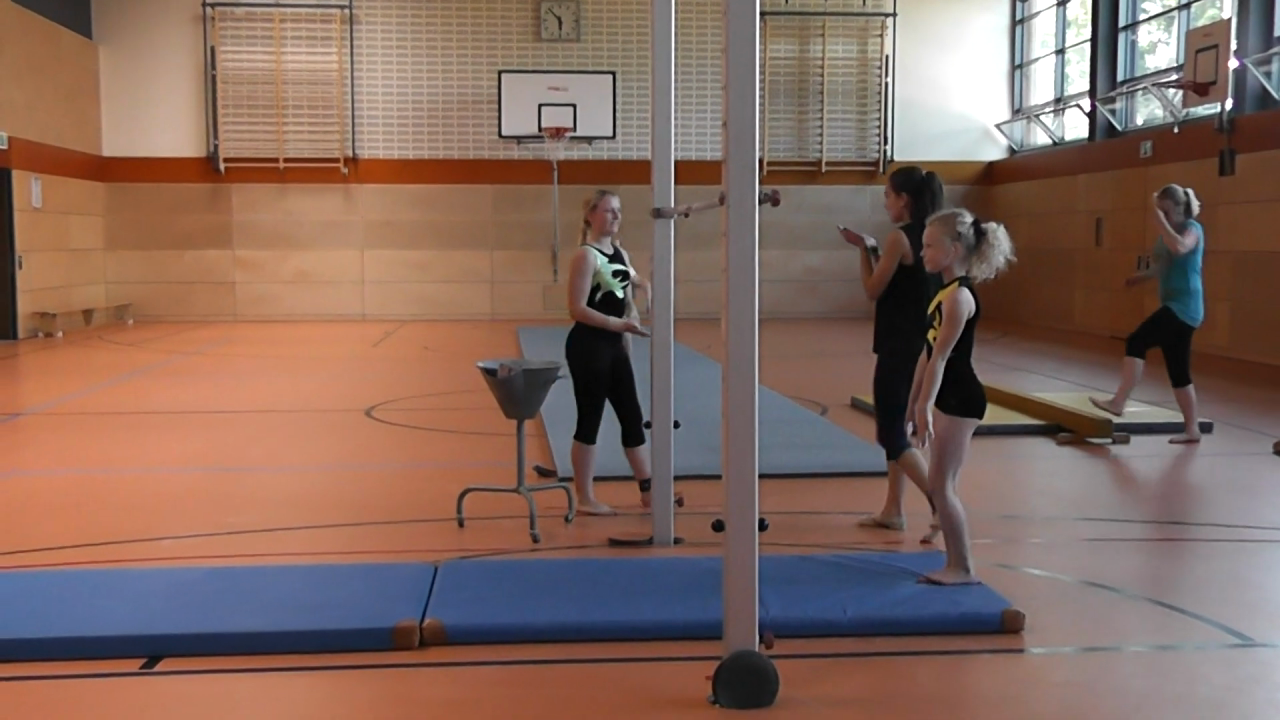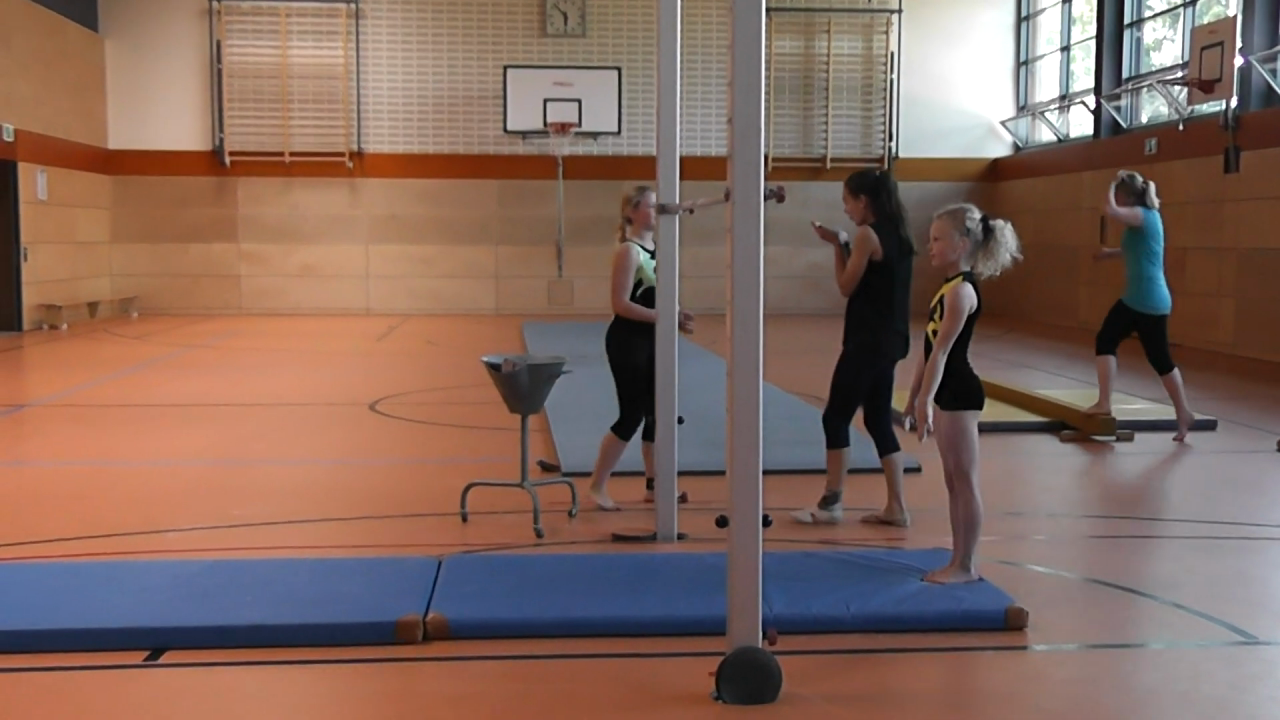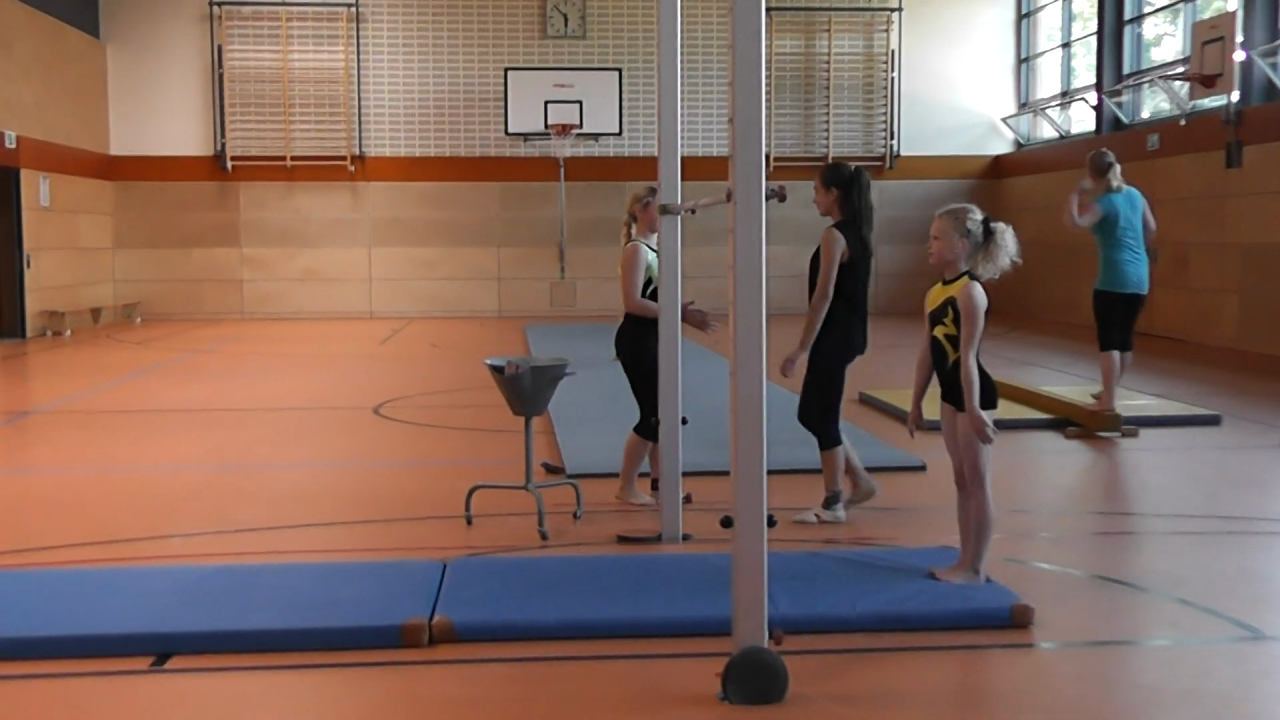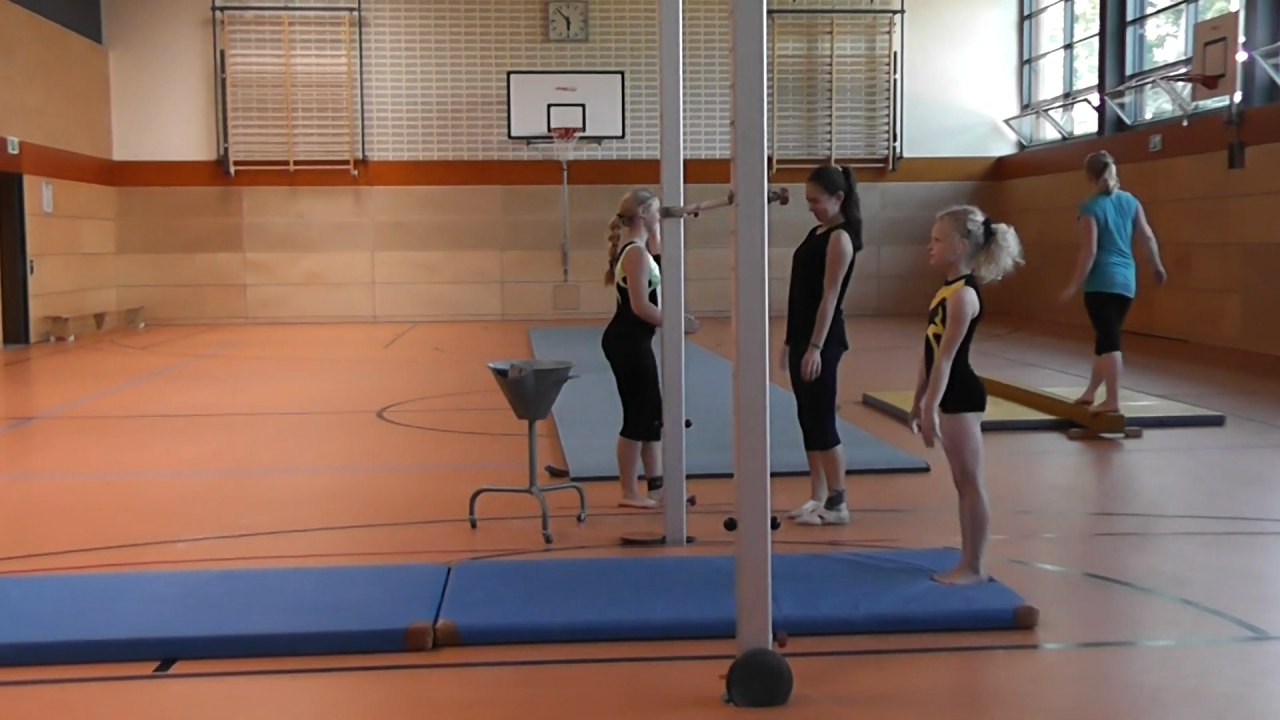
dt=0.4s
person 1, frame 1
left shoulder: (958, 297)
right shoulder: (943, 294)
left elbow: (940, 357)
right elbow: (926, 355)
left wrist: (925, 408)
right wrist: (914, 403)
left hip: (960, 399)
right hip: (945, 398)
left knee: (939, 485)
right knee: (940, 485)
left ankle: (964, 566)
right ankle: (953, 563)
person 1, frame 2
left shoulder: (961, 290)
right shoulder: (949, 288)
left elbow: (942, 351)
right elbow: (929, 349)
left wrist: (925, 400)
right wrist: (913, 398)
left hip: (959, 394)
right hip: (946, 394)
left knee: (964, 483)
right knee: (952, 481)
left ankle: (966, 566)
right ankle: (957, 562)
person 1, frame 3
left shoulder: (970, 292)
right shoulder: (934, 294)
left elbow: (968, 356)
right elbow: (927, 354)
left wrist: (973, 409)
right wrist: (916, 404)
left hip: (973, 395)
right hip: (951, 395)
left knee: (977, 484)
right knee: (962, 482)
left ankle: (974, 568)
right ankle: (964, 561)
person 1, frame 4
left shoulder: (963, 296)
right shoulder: (945, 291)
left elbow: (945, 358)
right elbow: (930, 352)
left wrist: (932, 409)
right wrist: (919, 401)
left hip: (961, 397)
right hip: (948, 395)
left knee: (971, 483)
right knee: (962, 483)
left ankle: (975, 567)
right ankle: (967, 563)
person 2, frame 1
left shoulder: (899, 237)
right shoulder: (929, 238)
left elbow: (873, 291)
left wrist: (864, 250)
right wrist: (874, 250)
left hip: (900, 347)
right hip: (916, 345)
left knee: (891, 430)
right knee: (895, 424)
right ankle: (893, 510)
person 2, frame 2
left shoulder: (867, 235)
right shoulder: (898, 234)
left elbow: (847, 287)
left wrist: (838, 246)
right wrist: (843, 245)
left hip: (868, 343)
right hip: (889, 342)
left knee: (835, 419)
right knee: (880, 421)
left ankle: (830, 503)
right ankle: (896, 506)
person 2, frame 3
left shoulder: (834, 235)
right shoulder: (858, 233)
left elbow: (824, 297)
left wrist: (801, 347)
left hip: (833, 339)
right hip: (846, 337)
left knee: (821, 418)
right knee: (812, 414)
left ankle: (833, 504)
right ankle: (860, 480)
person 2, frame 4
left shoulder: (840, 238)
right shoulder: (816, 233)
left elbow: (829, 297)
left wrist: (816, 347)
right wrist: (790, 341)
left hip: (821, 340)
right hip: (802, 337)
left knee: (822, 421)
right knee: (808, 420)
left ankle: (837, 505)
right ankle: (819, 497)
person 3, frame 1
left shoulder: (621, 254)
right shoulder: (585, 255)
right elbow: (577, 309)
left wrist: (634, 320)
right wrist: (620, 325)
left hip: (615, 346)
right hip: (588, 347)
left knee: (633, 417)
right knee: (589, 420)
left ankle: (647, 489)
right ankle: (585, 498)
person 3, frame 2
left shoulder: (658, 248)
right shoulder: (628, 251)
right elbow: (620, 304)
left wrist: (676, 316)
left hip: (650, 339)
right hip: (626, 341)
left knee: (656, 413)
right knee: (632, 416)
left ankle: (654, 486)
right ankle: (597, 487)
person 3, frame 3
left shoulder: (657, 249)
right shoulder: (635, 251)
right elbow: (632, 303)
right wrist: (677, 312)
left hip: (655, 340)
right hip: (637, 341)
left knee: (662, 414)
right knee: (652, 416)
left ankle: (659, 485)
right ankle: (627, 486)
person 3, frame 4
left shoulder: (640, 249)
right shoulder: (635, 252)
right elbow: (640, 306)
left hip: (635, 341)
right hip: (627, 341)
left knee: (652, 412)
right knee: (637, 415)
left ankle: (655, 485)
right ankle: (629, 492)
person 4, frame 1
left shoulder: (1192, 228)
right shoulder: (1167, 231)
left elbow: (1179, 248)
left wrist: (1161, 220)
right wrist: (1141, 276)
left hip: (1183, 306)
right hip: (1173, 307)
left knee: (1135, 343)
right knee: (1178, 370)
left ankle: (1118, 402)
right ankle: (1192, 429)
person 4, frame 2
left shoulder: (1141, 215)
right shoulder: (1148, 216)
left elbow: (1111, 211)
left wrist: (1113, 187)
right wrist: (1111, 252)
left hip: (1140, 297)
right hip: (1156, 298)
left knee: (1105, 341)
right knee: (1161, 358)
left ankle: (1104, 403)
right ankle: (1183, 413)
person 4, frame 3
left shoulder: (1101, 202)
right shoulder: (1134, 194)
left elbow: (1075, 222)
right elbow: (1151, 228)
left wrist: (1075, 195)
left hip: (1113, 278)
right hip: (1139, 277)
left knee: (1108, 339)
right knee: (1124, 337)
left ankle: (1108, 399)
right ankle: (1108, 391)
person 4, frame 4
left shoulder: (1090, 207)
right shoulder: (1129, 200)
left elbow: (1089, 251)
right elbow: (1147, 236)
left wrist: (1074, 286)
right wrist: (1157, 265)
left hip: (1101, 281)
right hip: (1126, 280)
left knee: (1108, 340)
right knee: (1107, 338)
left ankle: (1112, 400)
right ankle: (1090, 393)
